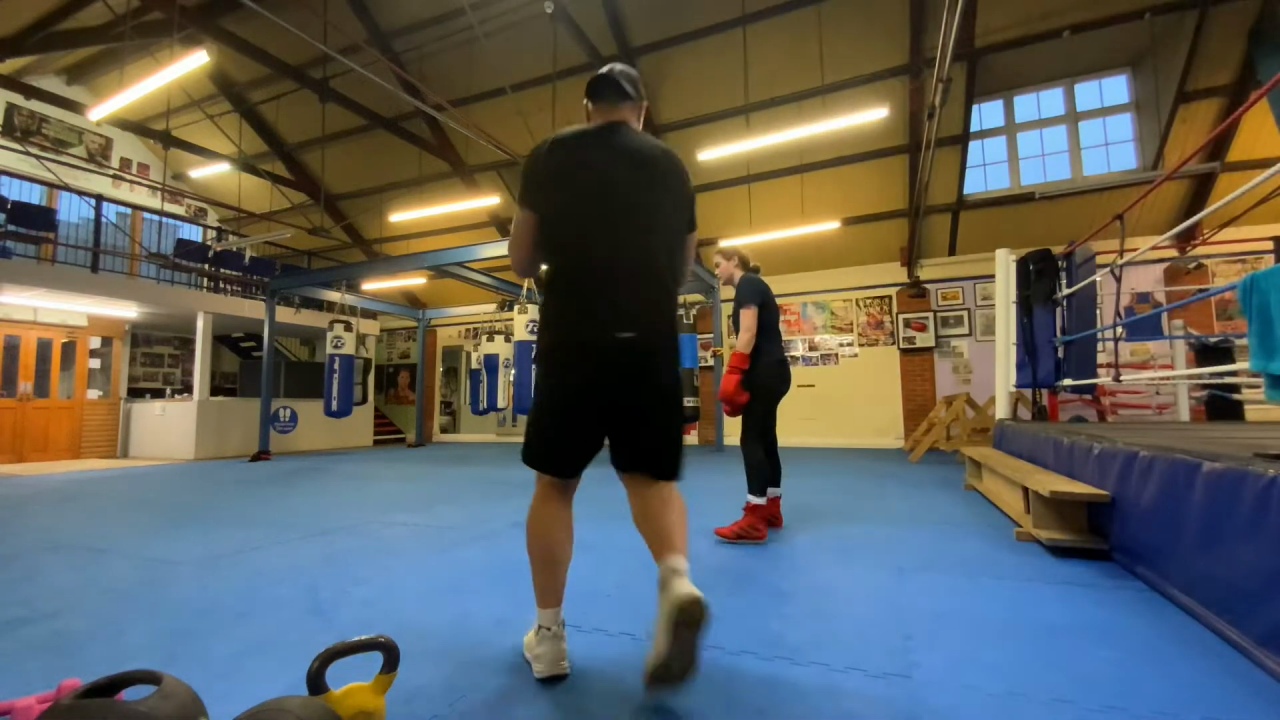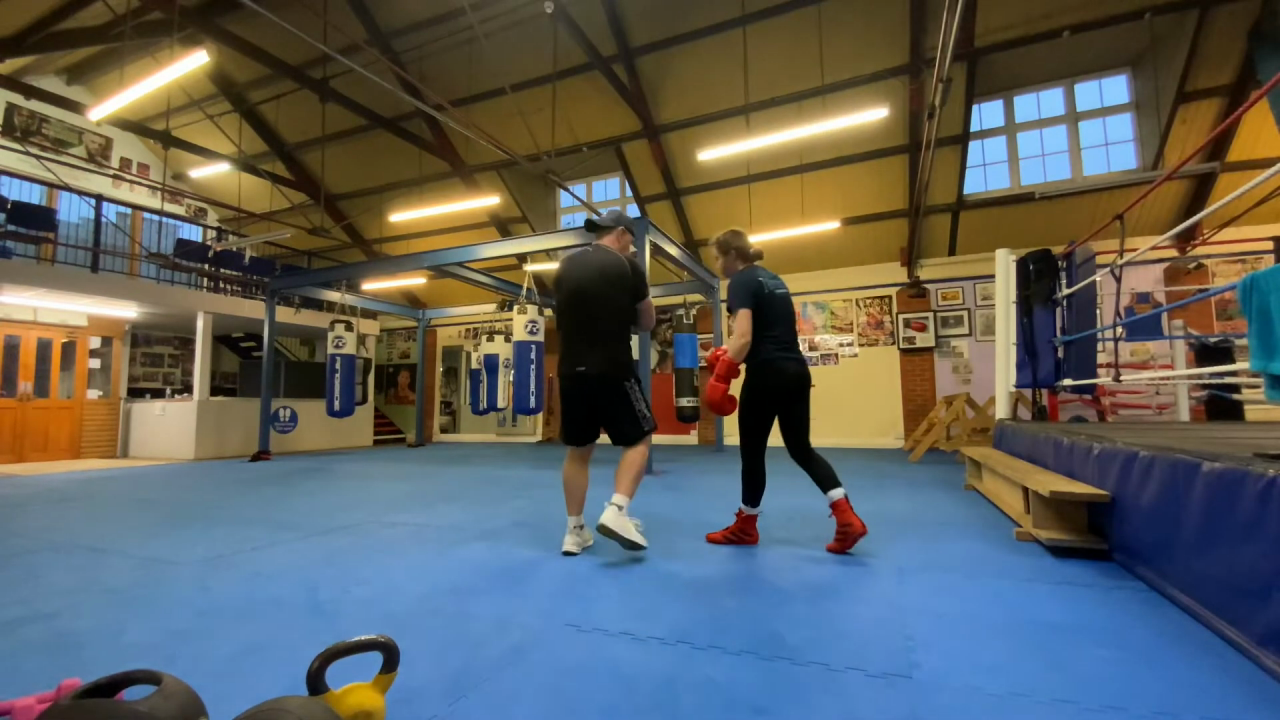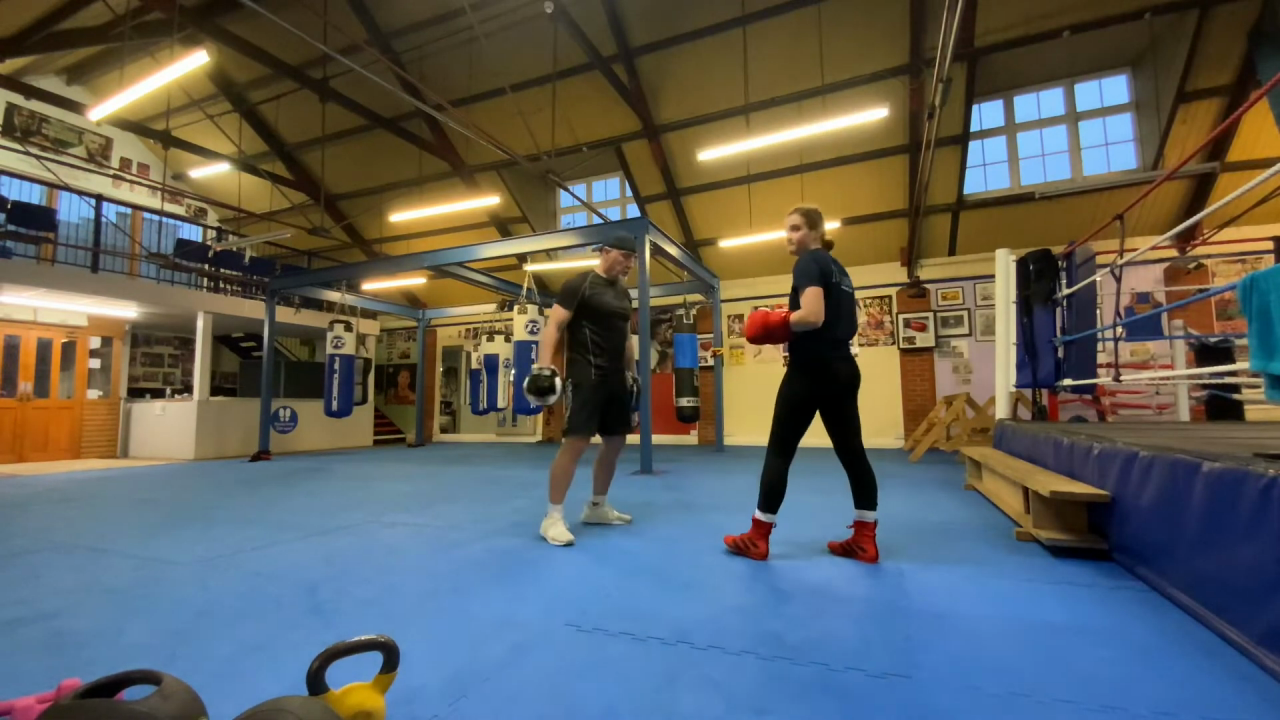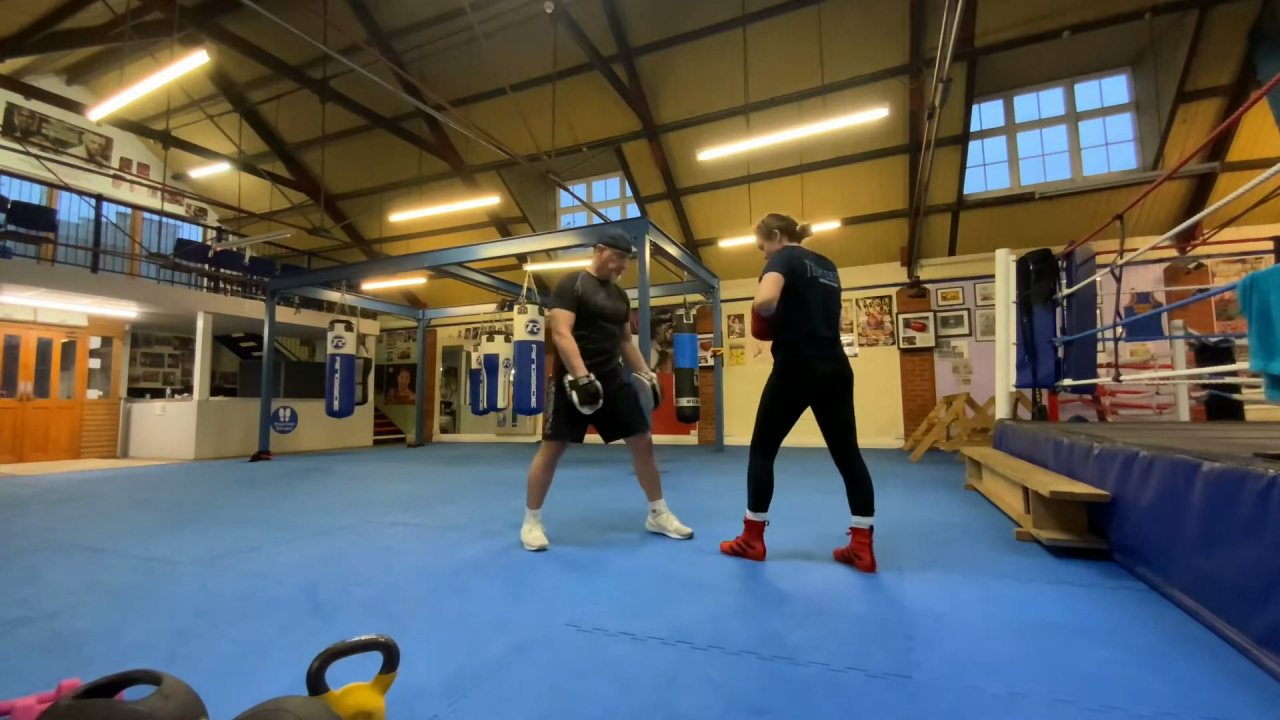
dt=1s
person 1, frame 1
left shoulder: (551, 156)
right shoulder: (669, 166)
left elbow: (522, 260)
left hip: (570, 341)
right hip: (651, 343)
left knee: (555, 487)
right knee: (651, 479)
left ankle: (549, 632)
right ankle: (678, 587)
person 1, frame 2
left shoulder: (565, 267)
right shoulder: (628, 267)
right elbow: (646, 323)
left hip: (572, 370)
right hip: (612, 369)
left knee: (578, 449)
right knee: (638, 440)
left ankle: (575, 529)
right ankle: (616, 511)
person 1, frame 3
left shoulder: (623, 294)
right shoulder: (581, 285)
right elbow: (554, 326)
left wrist: (633, 373)
right wrist: (544, 365)
left hip: (615, 376)
right hip: (586, 376)
left knee: (615, 442)
right knee: (576, 442)
left ankle: (596, 507)
right ankle: (552, 517)
person 1, frame 4
left shoulder: (619, 295)
right shoulder: (571, 285)
left elbow: (625, 340)
right elbow: (561, 333)
left wrist: (646, 374)
right wrist: (581, 375)
left hip: (613, 379)
right hip: (577, 380)
left knee: (642, 441)
right knee: (552, 448)
left ankle: (659, 514)
right ankle: (532, 521)
person 2, frame 1
left shoulder: (748, 284)
right shoulder: (751, 287)
left elbow: (748, 333)
left wrist: (733, 373)
right wrist: (739, 377)
left hip: (766, 372)
right hip: (769, 372)
left knee: (752, 441)
right knee: (765, 441)
left ankle: (753, 521)
right ankle: (771, 511)
person 2, frame 2
left shoulder: (741, 282)
right shoulder: (772, 279)
left elbow: (743, 338)
left wrist: (719, 379)
right wrist: (727, 355)
left hip: (767, 374)
right hip: (796, 371)
left knee: (752, 451)
right knee: (800, 447)
left ankle: (745, 527)
right ankle: (847, 518)
person 2, frame 3
left shoulder: (809, 262)
right shoulder: (838, 270)
left elbow: (813, 317)
left wrist: (773, 323)
right wrist: (788, 329)
left hip: (812, 370)
right hip: (845, 370)
left knee: (780, 452)
right knee: (852, 452)
left ankle: (758, 537)
right ankle: (865, 540)
person 2, frame 4
left shoulder: (785, 258)
right shoulder: (828, 266)
left elbow: (765, 301)
left wrist: (766, 321)
right wrist: (785, 321)
left hip: (797, 368)
right hip: (836, 369)
left knee: (762, 451)
right knee: (847, 454)
left ankle: (753, 539)
right ankle: (862, 547)
